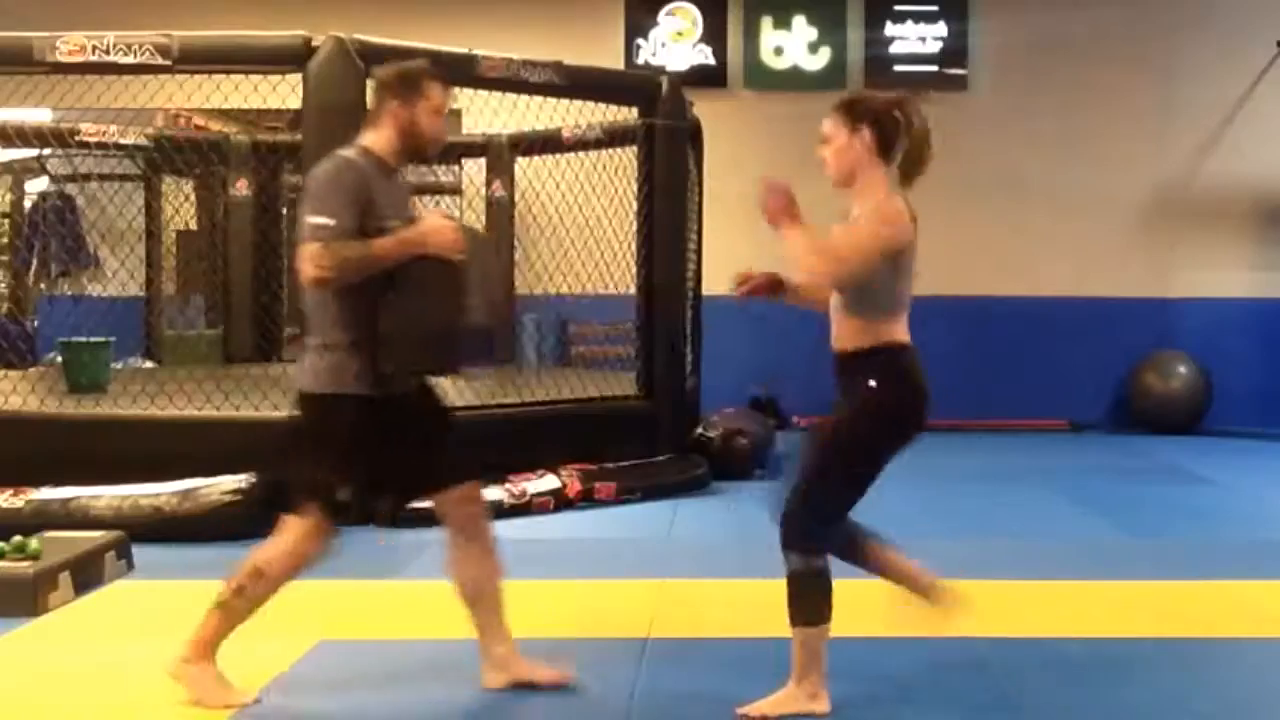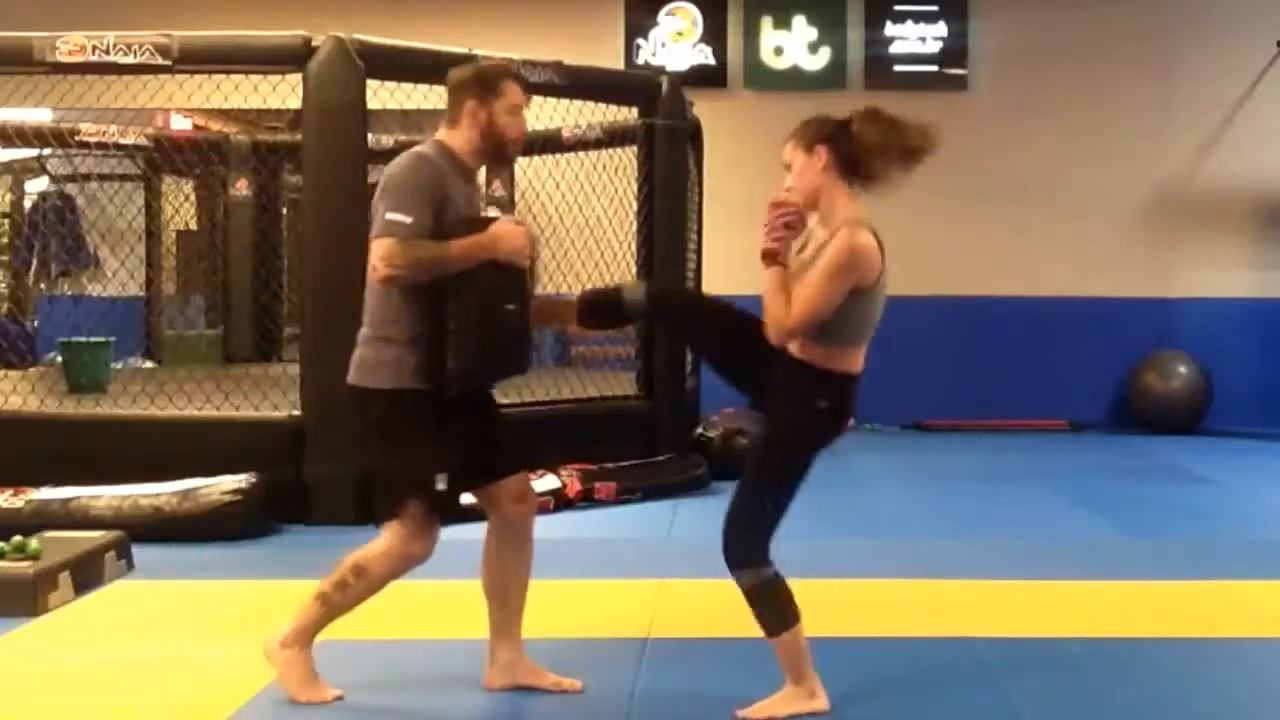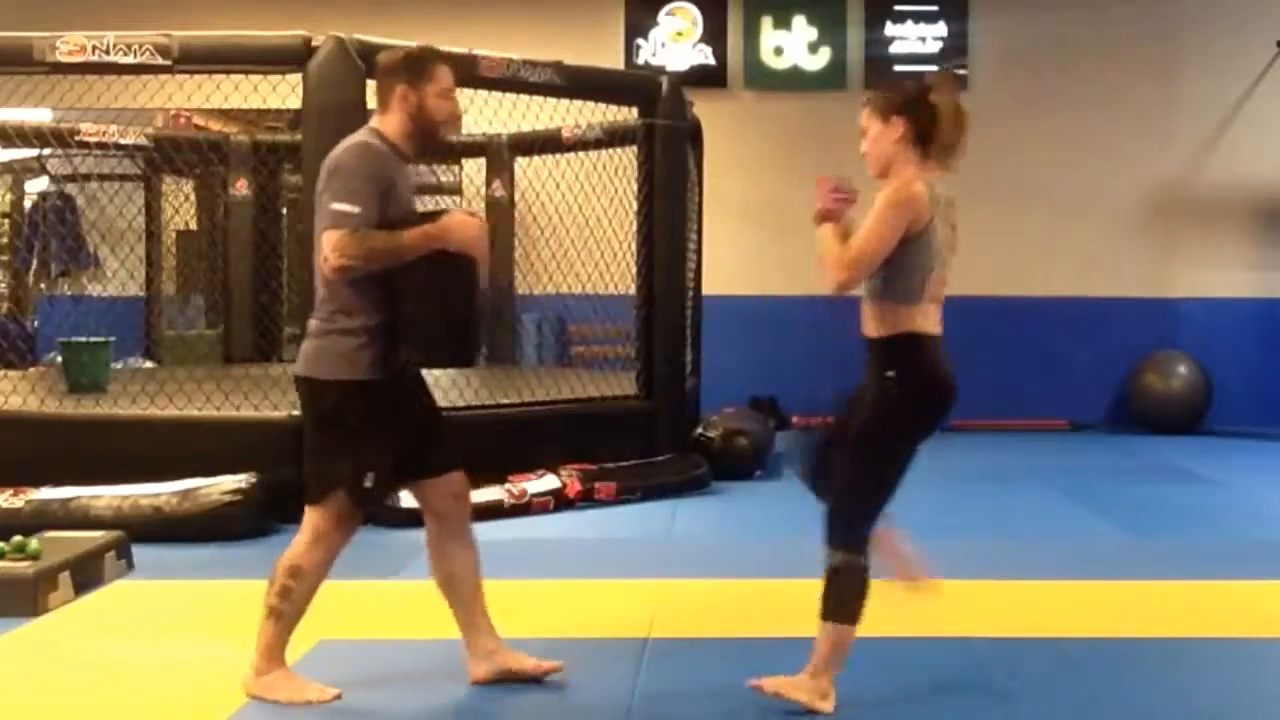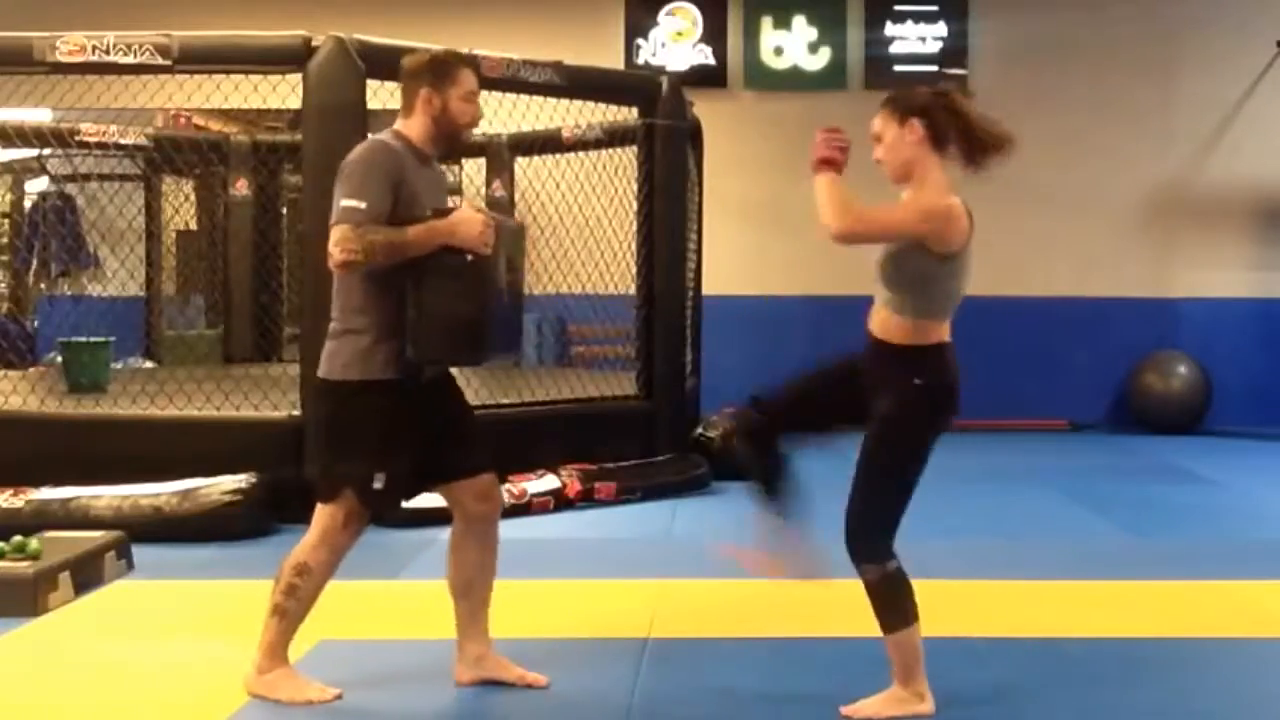
dt=0.3s
person 1, frame 1
left shoulder: (392, 182)
right shoulder: (341, 174)
right elbow: (316, 268)
left wrist: (434, 255)
right wrist: (412, 240)
left hip: (395, 380)
right hip: (343, 386)
left knee: (466, 509)
right knee: (305, 537)
left ankle: (500, 657)
right ankle: (197, 658)
person 1, frame 2
left shoulder: (462, 178)
right shoulder: (420, 171)
right elbow: (389, 265)
right wrist: (488, 246)
right hip: (399, 380)
left knee: (513, 504)
right knee: (411, 538)
left ankle: (508, 659)
right ankle: (293, 643)
person 1, frame 3
left shoulder: (393, 163)
right shoulder: (360, 159)
right elbow: (339, 256)
left wrist: (446, 244)
right wrist: (438, 233)
left hip: (389, 368)
right hip: (346, 373)
left knee: (450, 502)
right knee: (328, 525)
left ankle: (484, 649)
right ankle: (266, 666)
person 1, frame 4
left shoulder: (428, 169)
right shoulder: (376, 160)
right elbow: (344, 251)
left wrist: (466, 245)
right wrist: (442, 231)
left hip: (422, 372)
right hip: (365, 376)
left knee: (479, 499)
right knee: (337, 524)
left ankle: (474, 652)
right ankle: (268, 665)
person 2, frame 1
left shoulder: (885, 210)
right shoulder: (867, 212)
left elbow: (825, 273)
right elbow: (825, 291)
left wrist: (788, 217)
right wrist: (779, 283)
left hip: (885, 390)
right hip: (875, 386)
left knee: (800, 525)
right knee: (813, 521)
right ankle: (919, 582)
person 2, frame 2
left shoulder: (849, 243)
right shoulder: (825, 224)
left elbow: (781, 328)
left wrist: (775, 253)
left hip: (812, 401)
right hip: (789, 371)
left knee: (744, 544)
right knee: (667, 302)
right ankle: (569, 310)
person 2, frame 3
left shoulder: (904, 194)
right shoulder: (931, 199)
left elbow: (841, 275)
left wrist: (828, 219)
left hip: (903, 378)
right hip: (908, 365)
left knee: (846, 525)
right knee: (828, 470)
person 2, frame 4
left shoulder: (939, 208)
right shoulder: (923, 201)
left elbow: (842, 226)
left wrist: (827, 165)
left hip: (914, 385)
right hip: (880, 365)
left knee: (867, 536)
right knee: (755, 421)
